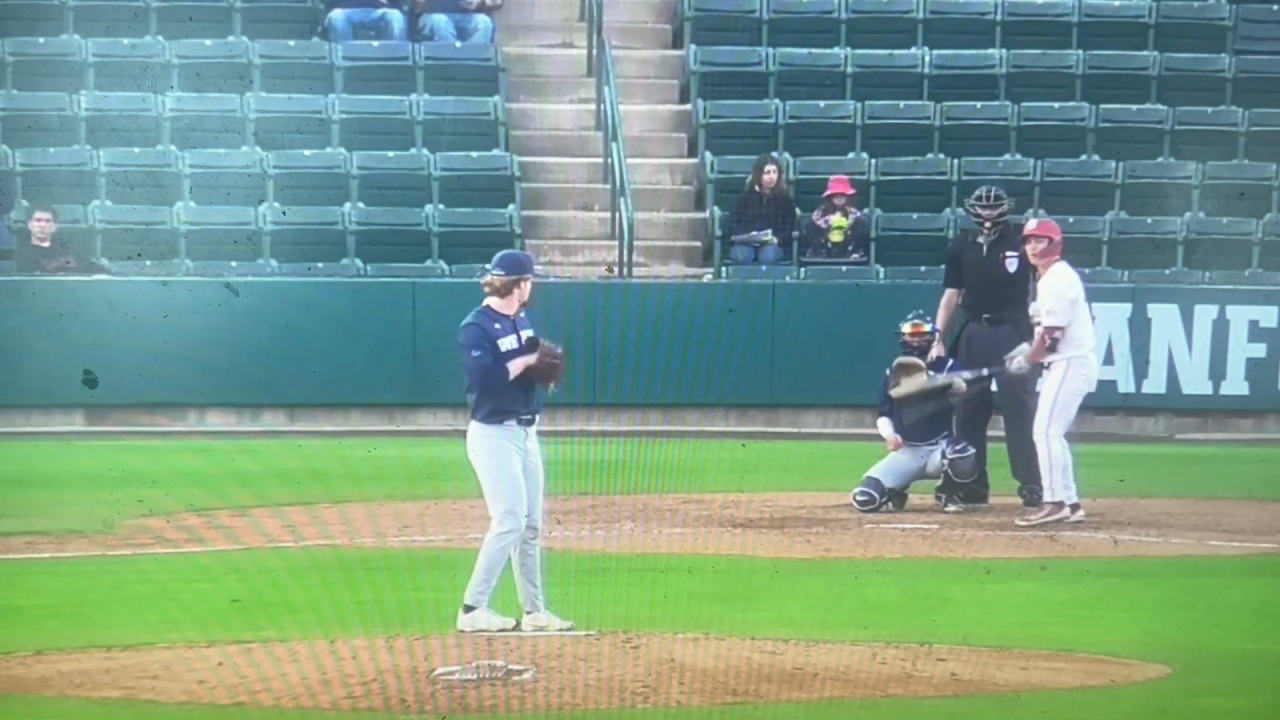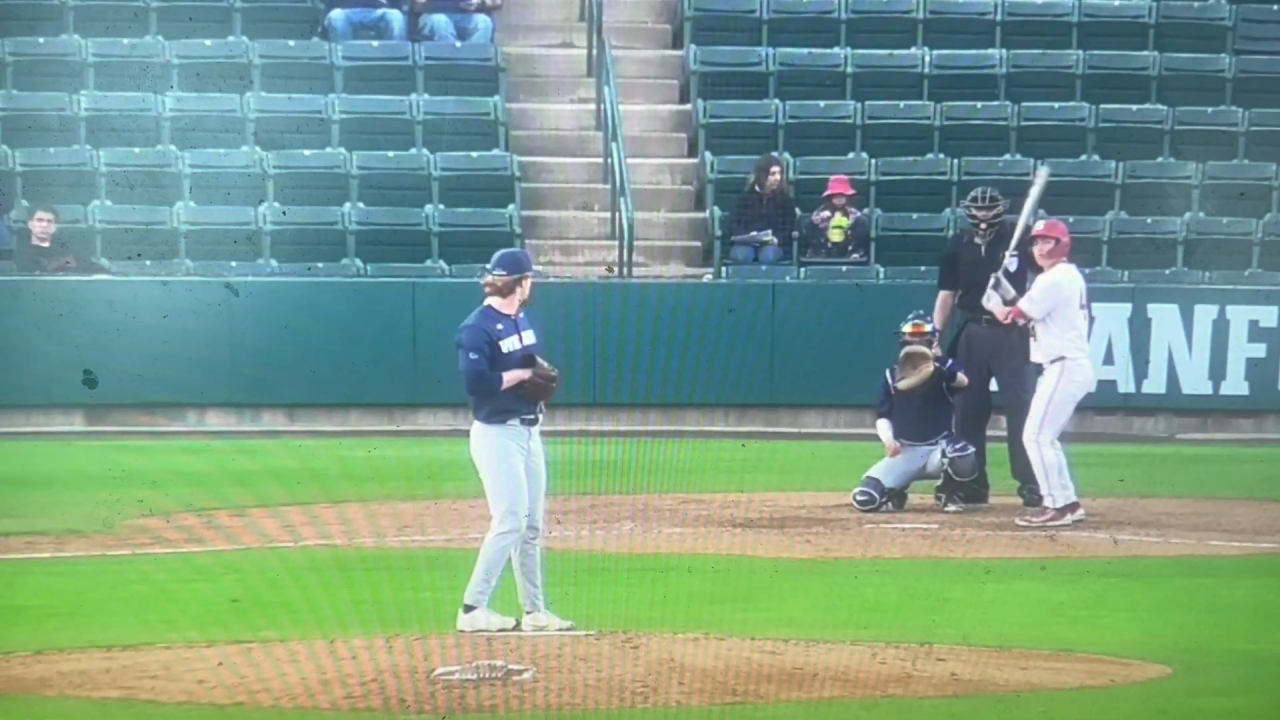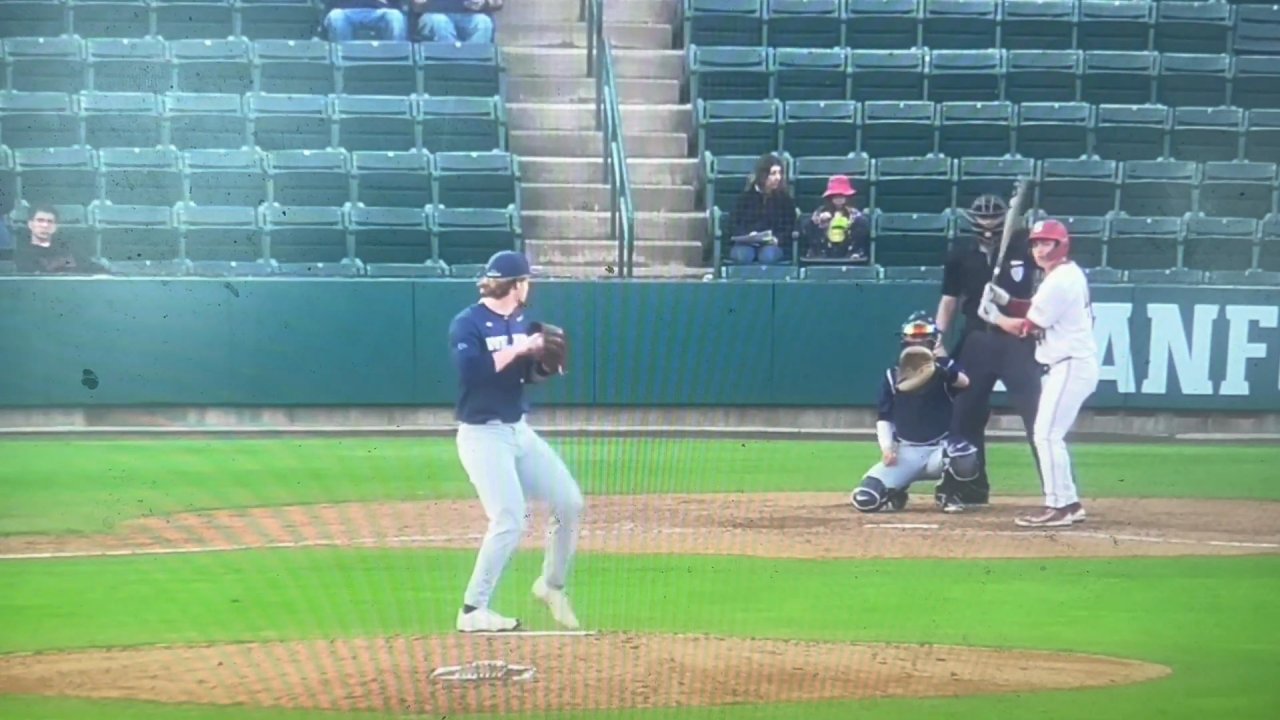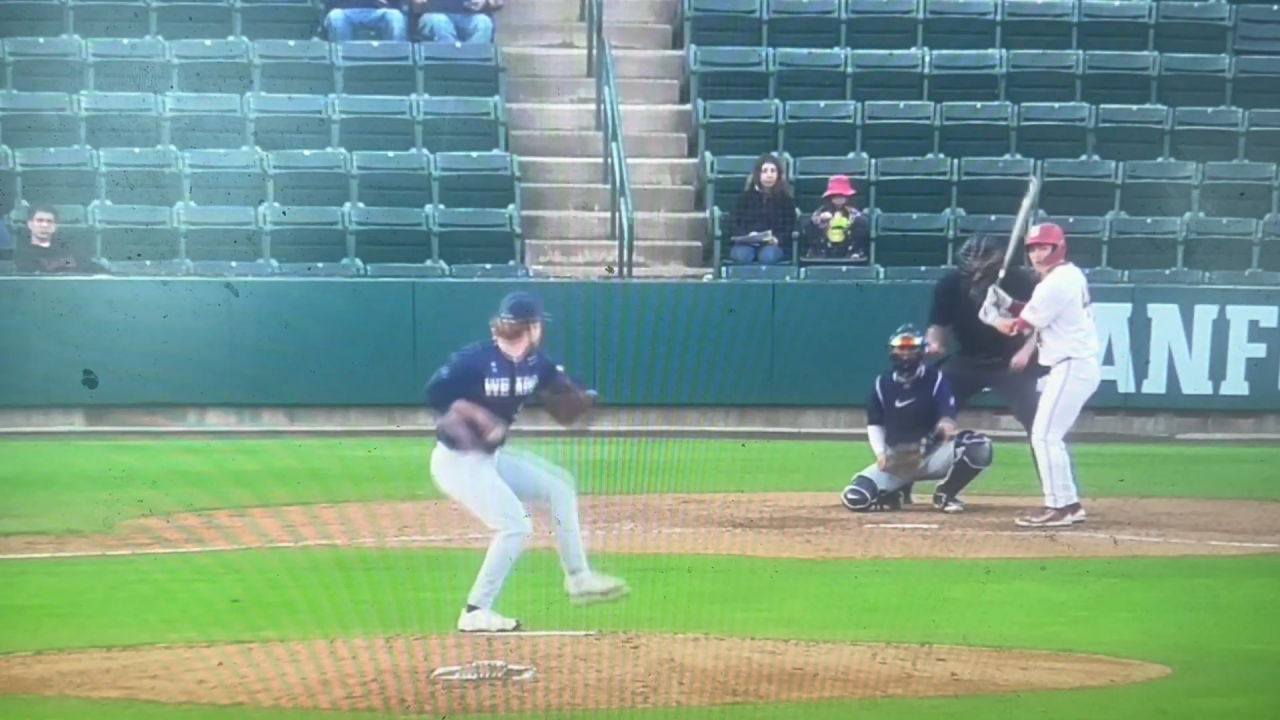
dt=0.5s
person 1, frame 1
left shoulder: (521, 319)
right shoulder: (476, 327)
right elbow: (485, 378)
right wrist: (528, 360)
left hip: (526, 431)
right hip: (493, 434)
left knee: (532, 524)
right knee: (509, 521)
left ankle: (535, 611)
right ankle: (472, 609)
person 1, frame 2
left shoulder: (521, 320)
right shoulder: (477, 327)
right elbow: (476, 383)
right wrist: (523, 374)
left hip: (529, 431)
right hip: (497, 434)
left knee: (532, 525)
right knee: (510, 522)
left ankle: (535, 611)
right ankle: (472, 609)
person 1, frame 3
left shoulder: (521, 323)
right shoulder: (467, 323)
left elbow: (531, 376)
right elbow: (473, 372)
left wrist: (545, 360)
right wrist: (519, 347)
left hip: (518, 430)
right hip: (482, 434)
left knee: (569, 502)
right knee: (509, 521)
left ankle: (552, 585)
right ankle: (473, 611)
person 1, frame 4
left shoulder: (535, 362)
right shoulder: (473, 359)
left elbow: (564, 391)
right elbow: (435, 394)
left wrist: (577, 399)
right wrist: (478, 417)
left hip: (492, 457)
right hip: (457, 460)
left knee: (559, 488)
right knee: (515, 526)
left ankle: (579, 579)
right ankle: (476, 611)
person 2, frame 1
left shoulder: (1022, 241)
right shoulder: (961, 246)
right elbow: (952, 293)
right wrist: (938, 337)
left hip: (1013, 332)
right hip: (973, 331)
left knee: (1019, 408)
right knee: (970, 409)
left ankle: (1032, 484)
right ankle: (971, 485)
person 2, frame 2
left shoulder: (1019, 239)
right shoulder: (957, 245)
right elbow: (947, 294)
left hip: (1011, 333)
right hip: (971, 333)
left knee: (1020, 408)
right knee: (968, 410)
left ankle: (1031, 484)
right ankle: (970, 485)
person 2, frame 3
left shoulder: (1024, 245)
right shoulder: (962, 253)
right elbow: (950, 299)
right wrist: (939, 340)
left hip: (1018, 341)
right hip: (978, 338)
left knee: (1037, 413)
right knee: (966, 414)
right ankle: (969, 487)
person 2, frame 4
left shoulder: (1017, 280)
right shoulder: (950, 283)
right elbow: (939, 325)
right wrist: (933, 342)
left hip: (1009, 361)
right hip: (964, 360)
left knee: (1037, 422)
person 3, frame 1
left shoulder: (1057, 280)
right shoulder: (1053, 277)
left elbow: (1051, 336)
left wrist: (1026, 360)
right wrist: (1028, 349)
left hip: (1072, 364)
right hip: (1068, 364)
left knee: (1046, 431)
right knee: (1053, 433)
left ankle: (1055, 502)
right ankle: (1069, 503)
person 3, frame 2
left shoulder: (1054, 280)
right shoulder: (1068, 276)
left elbow: (1013, 317)
right elbow: (1034, 311)
left wrist: (993, 303)
left hip: (1065, 368)
right hip: (1069, 367)
left knee: (1035, 436)
right knee: (1045, 437)
left ankle: (1057, 507)
right ankle: (1068, 503)
person 3, frame 3
left shoulder: (1058, 282)
right shoulder: (1068, 273)
left elbow: (1027, 328)
right elbow: (1039, 310)
left wrist: (994, 316)
right wrist: (1005, 301)
left hip: (1072, 367)
right hip: (1070, 366)
left knee: (1047, 435)
right knee: (1050, 435)
left ankle: (1058, 508)
right ankle: (1069, 503)
person 3, frame 4
left shoulder: (1055, 284)
right shoulder: (1070, 274)
left elbow: (1019, 327)
right elbow: (1039, 315)
left wrist: (992, 318)
right wrist: (1008, 305)
left hip: (1072, 368)
right hip: (1079, 367)
left knee: (1044, 435)
right knee: (1050, 436)
left ankle: (1057, 507)
right ankle: (1070, 504)
person 4, frame 1
left shoulder: (945, 366)
right shoulder: (893, 373)
left elbow: (961, 387)
right elbow: (884, 415)
right wrist: (889, 434)
left hip: (938, 448)
right hip: (905, 452)
left knee: (964, 462)
right knee: (865, 500)
right ankle: (896, 492)
person 4, frame 2
left shoulder: (944, 367)
right shoulder: (892, 373)
left elbow: (963, 382)
right elbow: (883, 416)
left wrist: (940, 372)
right wrist: (888, 439)
left hip: (938, 448)
right hip: (905, 453)
left knee: (965, 460)
right knee: (864, 499)
right ankle: (895, 492)
person 4, frame 3
left shoulder: (945, 367)
right shoulder: (893, 375)
left elbow: (964, 382)
right elbow: (884, 418)
left wrist: (942, 373)
right wrist: (886, 447)
left hip: (939, 449)
right hip: (905, 452)
left knee: (966, 460)
right knee: (865, 500)
right ankle: (896, 493)
person 4, frame 4
left shoulder: (936, 379)
right shoulder: (883, 383)
left elbow: (949, 418)
right elbow: (874, 423)
left wrist: (928, 442)
right wrist: (880, 452)
left hip: (935, 454)
right hip: (899, 459)
left knee: (980, 448)
right knee: (854, 498)
left ankle: (945, 494)
right ankle: (890, 494)
